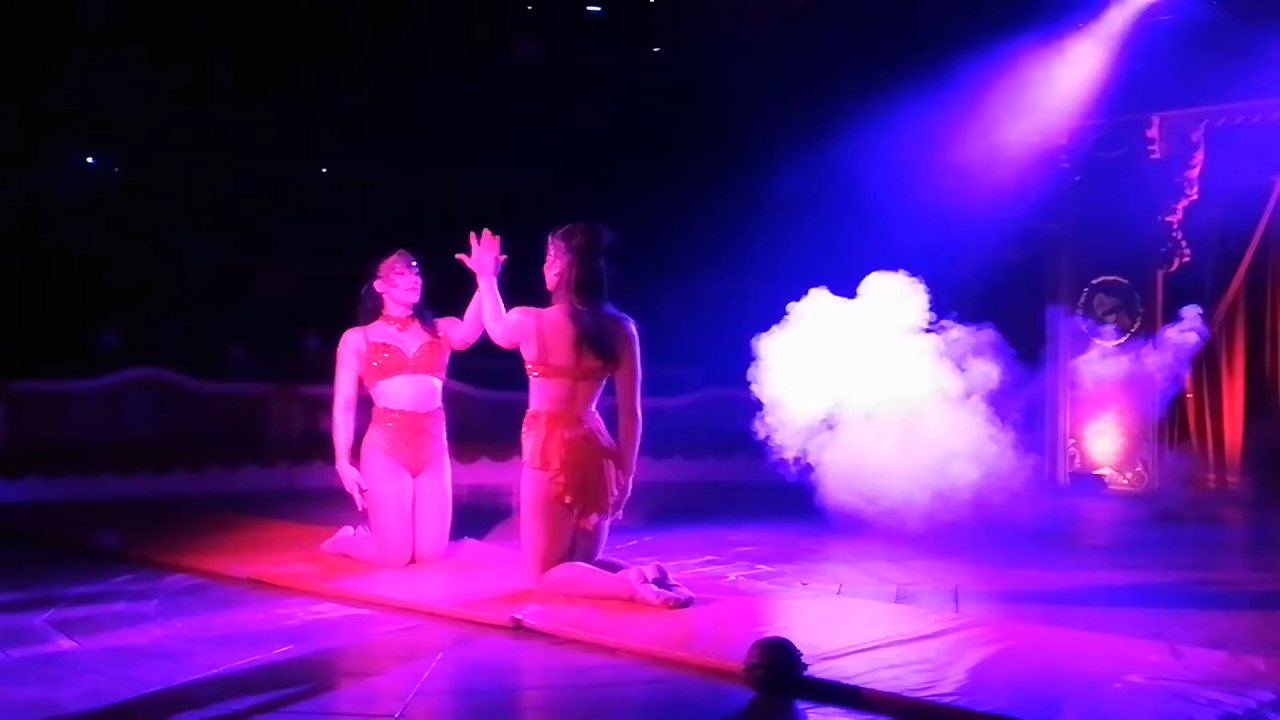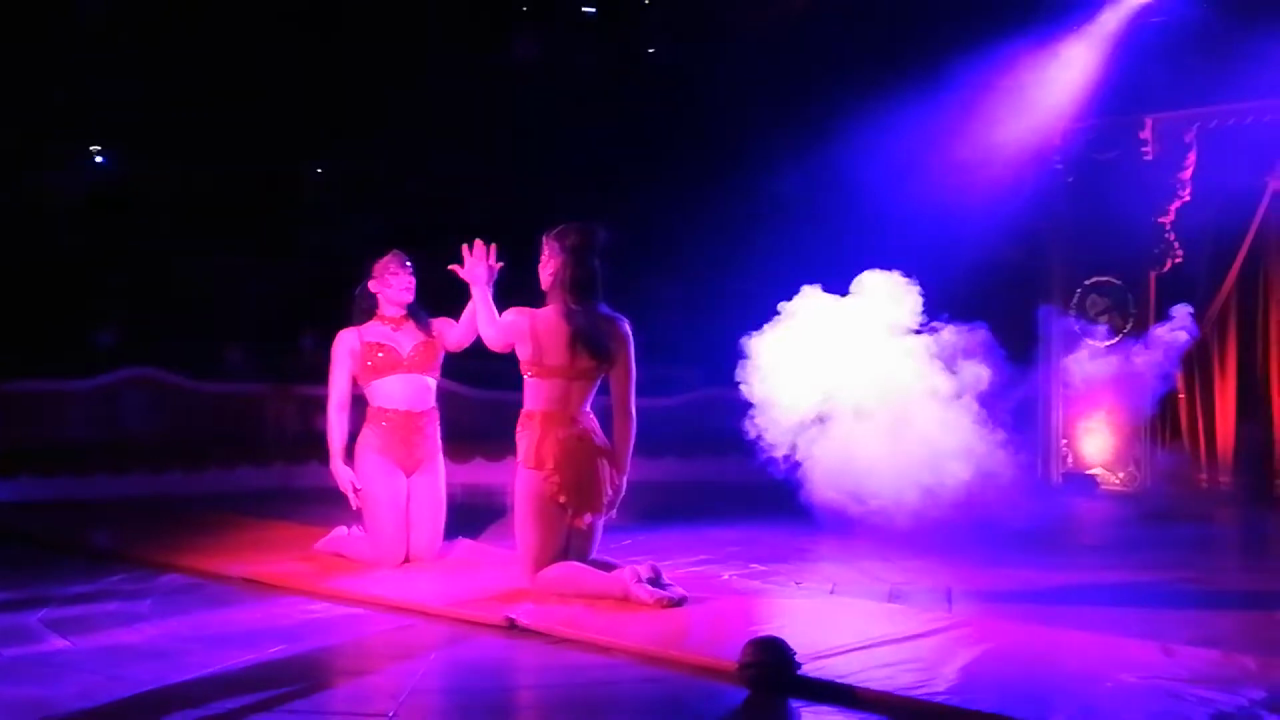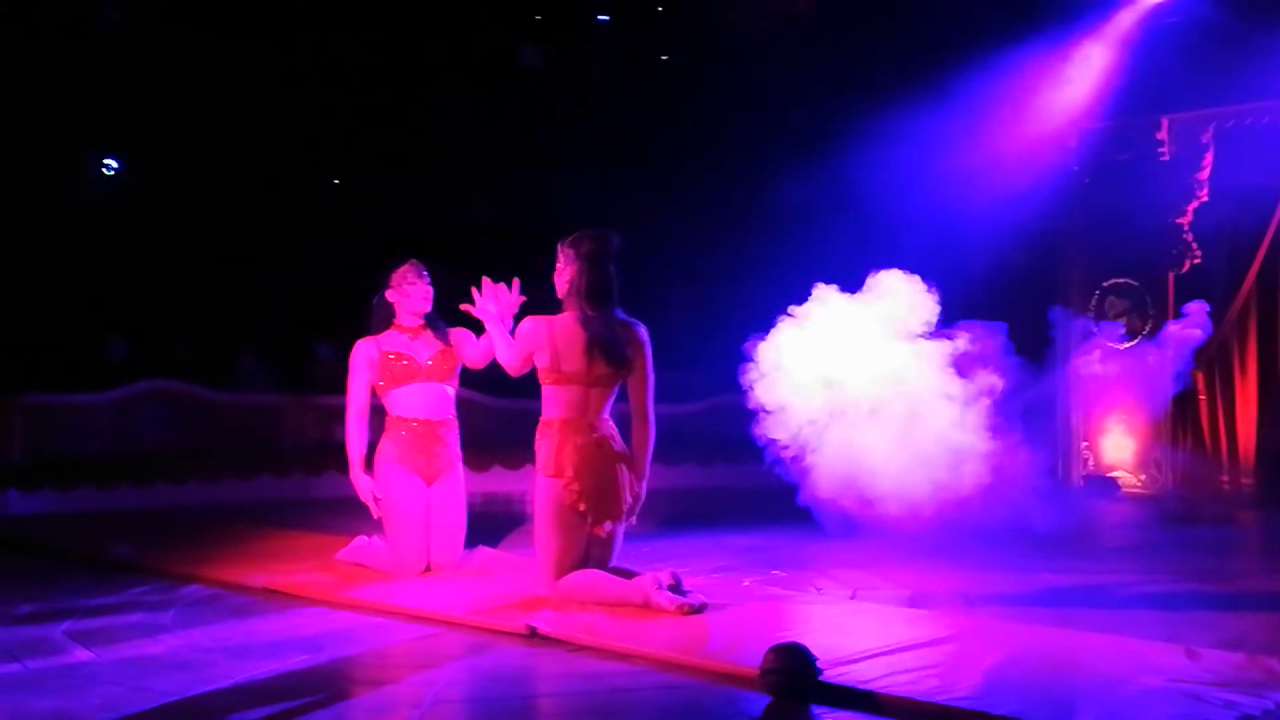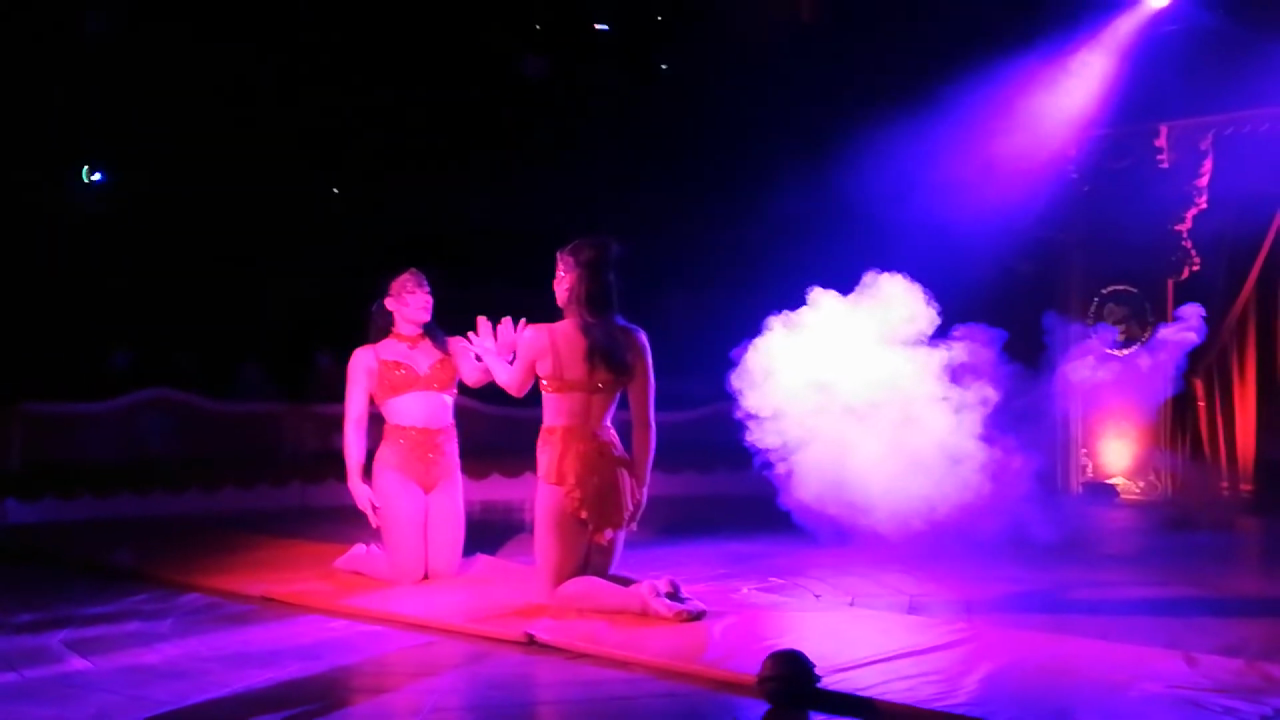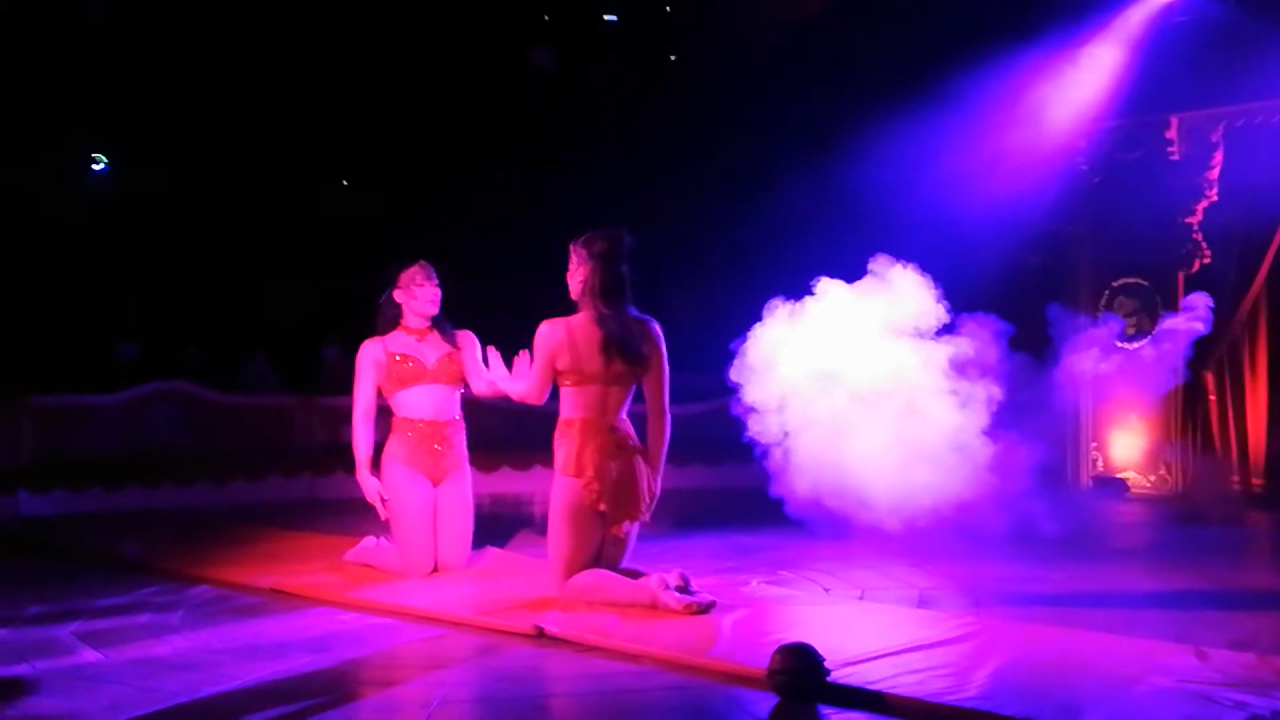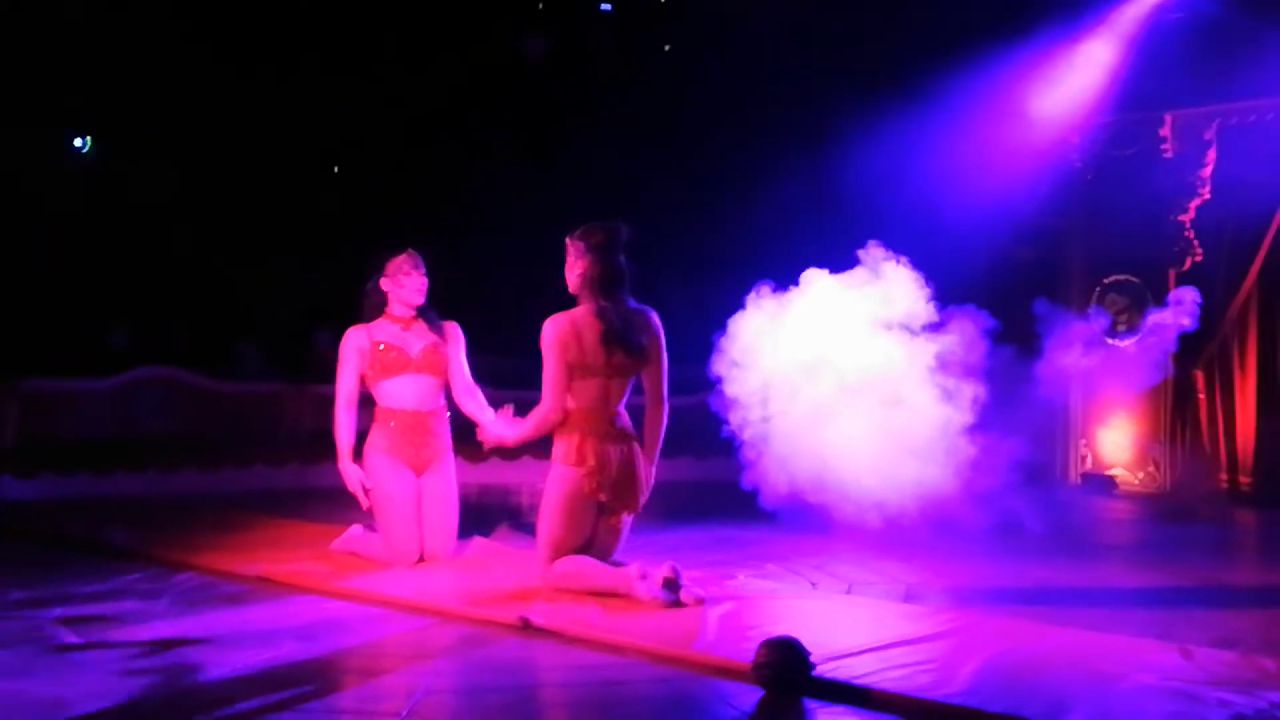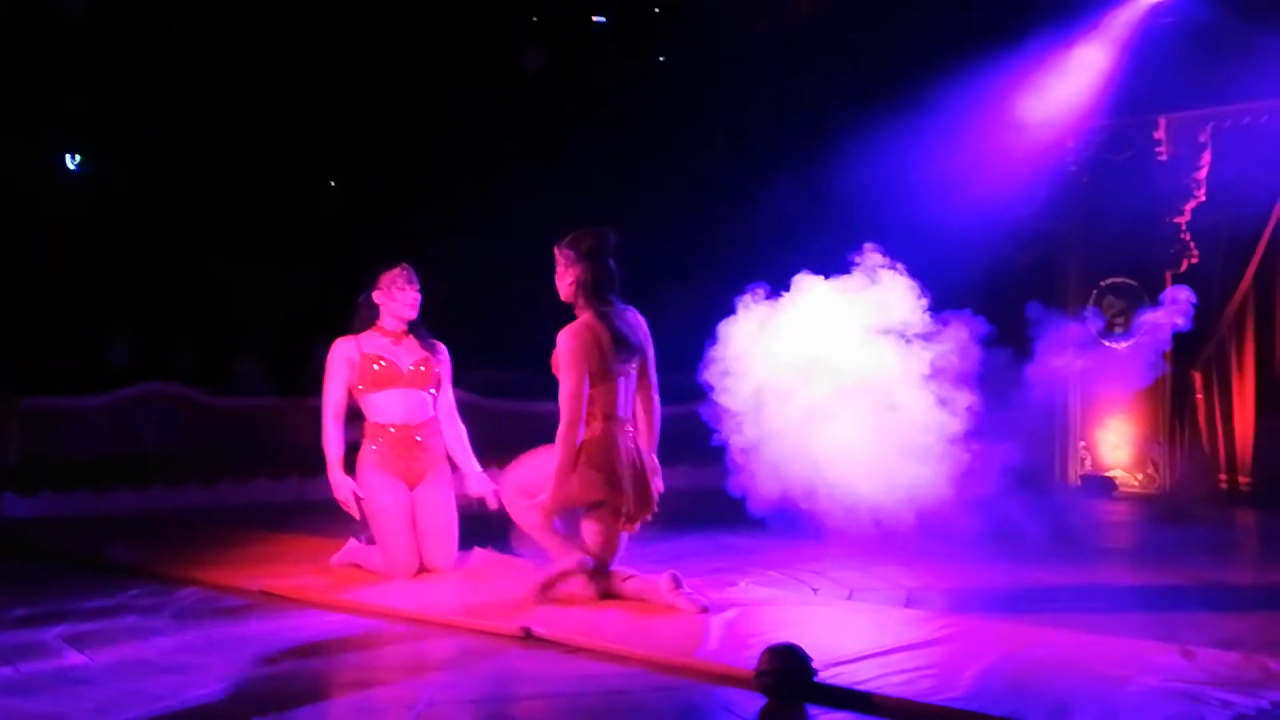
dt=0.3s
person 1, frame 1
left shoulder: (527, 321)
right shoulder: (621, 328)
left elbow: (497, 332)
right elbow: (631, 413)
left wrist: (486, 278)
right wrist: (625, 473)
left hip: (550, 452)
right hip: (597, 452)
left knee: (546, 572)
right knee: (584, 562)
left ankle: (629, 585)
right ankle: (645, 574)
person 1, frame 2
left shoulder: (520, 321)
right shoulder: (615, 328)
left elbow: (493, 339)
right elbow: (625, 412)
left wrist: (480, 286)
right wrist: (619, 472)
left hip: (544, 452)
right hip: (591, 451)
left knee: (540, 572)
right knee: (578, 562)
left ankle: (622, 583)
right ankle: (636, 574)
person 1, frame 3
left shoulder: (537, 329)
right shoulder: (632, 334)
left elbow: (514, 365)
right elbow: (644, 418)
left wrist: (495, 325)
right wrist: (639, 479)
left hip: (562, 459)
right hip: (610, 458)
left knee: (561, 580)
right knee: (597, 570)
left ankle: (644, 592)
right ankle: (658, 581)
person 1, frame 4
left shoulder: (538, 337)
right shoulder: (632, 340)
left elbow: (515, 386)
right elbow: (645, 424)
left wrist: (490, 353)
right wrist: (639, 484)
left hip: (564, 468)
right hip: (612, 467)
left knee: (559, 588)
right knee: (596, 577)
left ankle: (642, 599)
right ankle: (656, 589)
person 1, frame 5
left shoulder: (555, 332)
right shoulder: (648, 331)
left elbow: (535, 394)
right elbow: (660, 415)
left wrist: (502, 378)
right wrist: (653, 474)
left hip: (581, 461)
right hip: (627, 460)
left knee: (569, 580)
right knee: (605, 571)
left ankle: (651, 592)
right ankle: (666, 583)
person 1, frame 6
left shoulder: (560, 328)
right shoulder: (646, 322)
left elbow: (552, 411)
right elbow: (659, 405)
left wrist: (507, 432)
right wrist: (647, 463)
left hip: (580, 453)
right hip: (625, 454)
left knee: (555, 565)
right knee: (588, 563)
left ankle: (634, 582)
right ankle: (655, 577)
person 1, frame 7
left shoulder: (575, 336)
right shoulder: (633, 321)
left elbow: (573, 422)
right elbow: (650, 400)
left wrist: (553, 489)
right wrist: (648, 460)
left hip: (594, 457)
right hip: (630, 457)
left knee: (514, 482)
right knee: (594, 578)
left ankle: (569, 559)
right ankle: (657, 587)
person 2, frame 1
left shoulder: (441, 328)
right shoulder: (357, 338)
left elbow: (467, 335)
right elbow: (344, 404)
right wrist: (343, 462)
left hip: (433, 448)
right hip: (385, 448)
left knee: (431, 553)
right knee: (395, 555)
left ankle: (372, 533)
right ankle: (348, 539)
person 2, frame 2
left shoulder: (434, 329)
right shoulder: (351, 338)
left elbow: (462, 337)
right elbow: (337, 404)
right wrist: (338, 461)
left hip: (426, 447)
right hip: (377, 446)
left knee: (423, 552)
right knee: (388, 555)
left ankle: (364, 533)
right ankle: (341, 539)
person 2, frame 3
left shoulder: (455, 338)
right shoulder: (370, 348)
left elbow: (479, 357)
right elbow: (356, 414)
left wrist: (500, 324)
right wrist: (358, 472)
left hip: (447, 457)
right hip: (399, 457)
left knee: (446, 562)
right knee: (410, 564)
left ankle: (386, 543)
right ankle: (363, 548)
person 2, frame 4
left shoulder: (454, 347)
right shoulder: (368, 357)
left elbow: (475, 377)
right elbow: (355, 423)
right wrist: (355, 480)
left hip: (446, 464)
right hip: (397, 464)
left knee: (445, 570)
right knee: (408, 572)
left ankle: (393, 550)
right ankle: (361, 557)
person 2, frame 5
left shoulder: (462, 340)
right shoulder: (375, 349)
left elbow: (480, 383)
right elbow: (363, 416)
right wrist: (364, 472)
left hip: (453, 457)
right hip: (405, 458)
left knee: (454, 563)
right knee: (417, 565)
left ankle: (394, 544)
right ankle: (370, 549)
person 2, frame 6
left shoulder: (447, 332)
right shoulder: (360, 337)
left elbow: (463, 388)
right elbow: (345, 404)
left wrist: (492, 422)
right wrist: (346, 460)
left hip: (437, 447)
right hip: (388, 446)
left knee: (440, 552)
right knee: (403, 555)
left ankle: (384, 530)
right ankle: (357, 539)
person 2, frame 7
left shoulder: (435, 351)
right shoulder: (348, 348)
left elbow: (448, 417)
right elbow: (332, 416)
left wrist: (472, 471)
right wrist: (336, 472)
left hip: (431, 460)
right hip: (380, 461)
left knee: (442, 563)
right knee: (403, 567)
right ankle: (357, 551)
